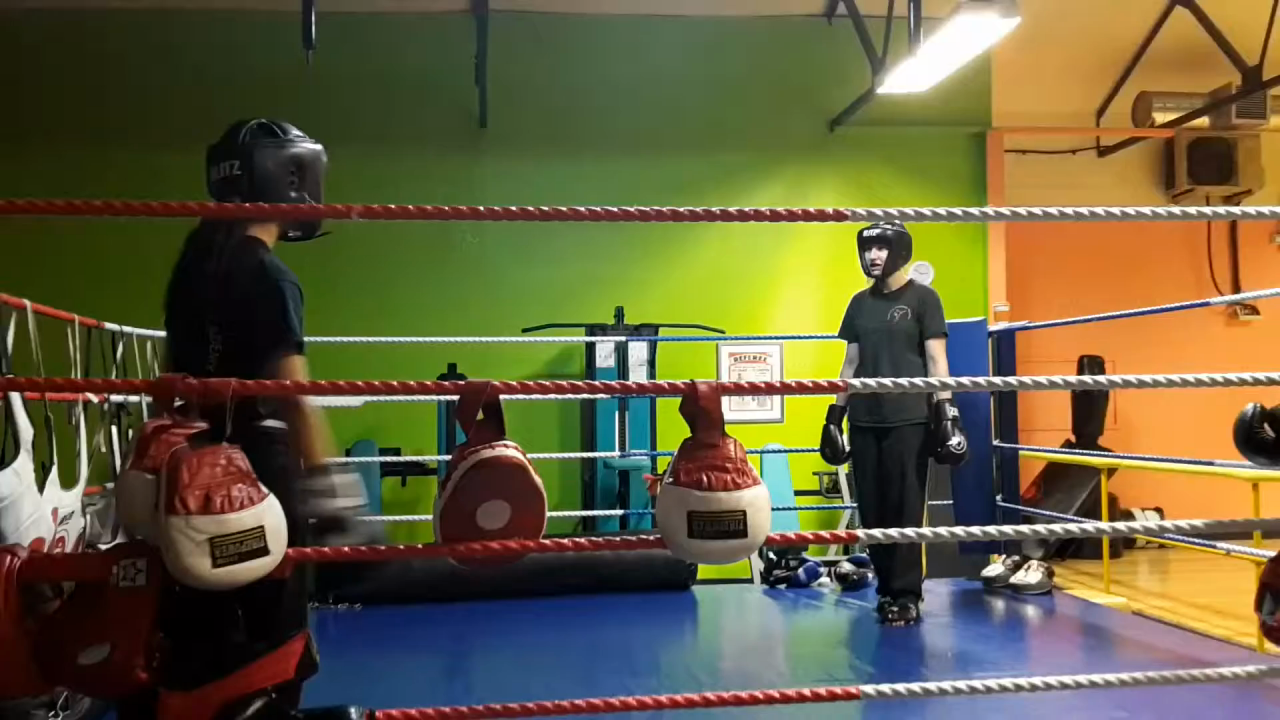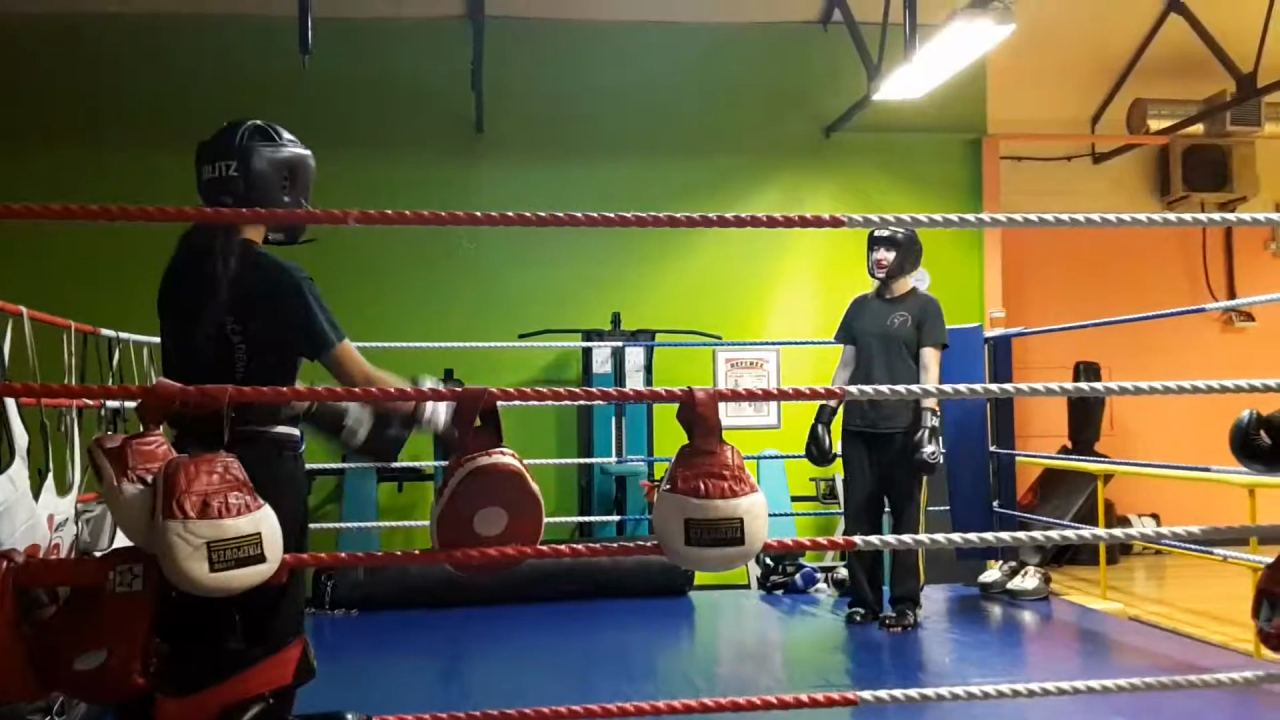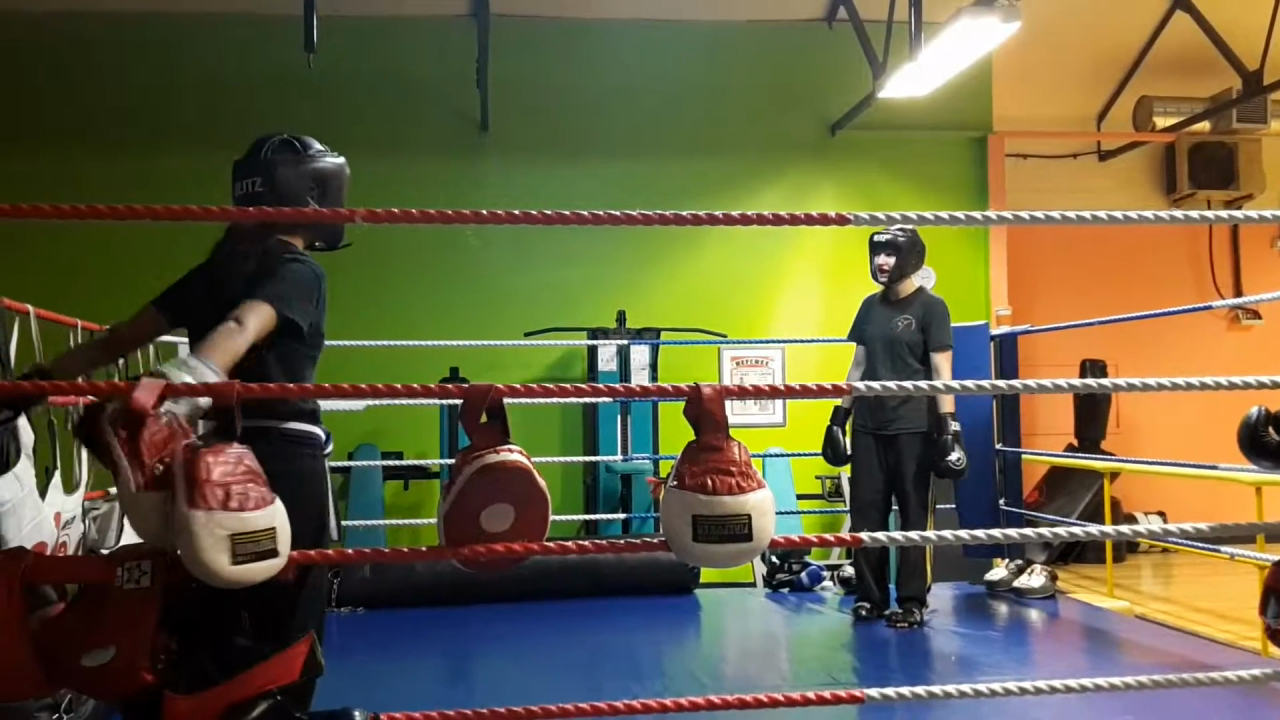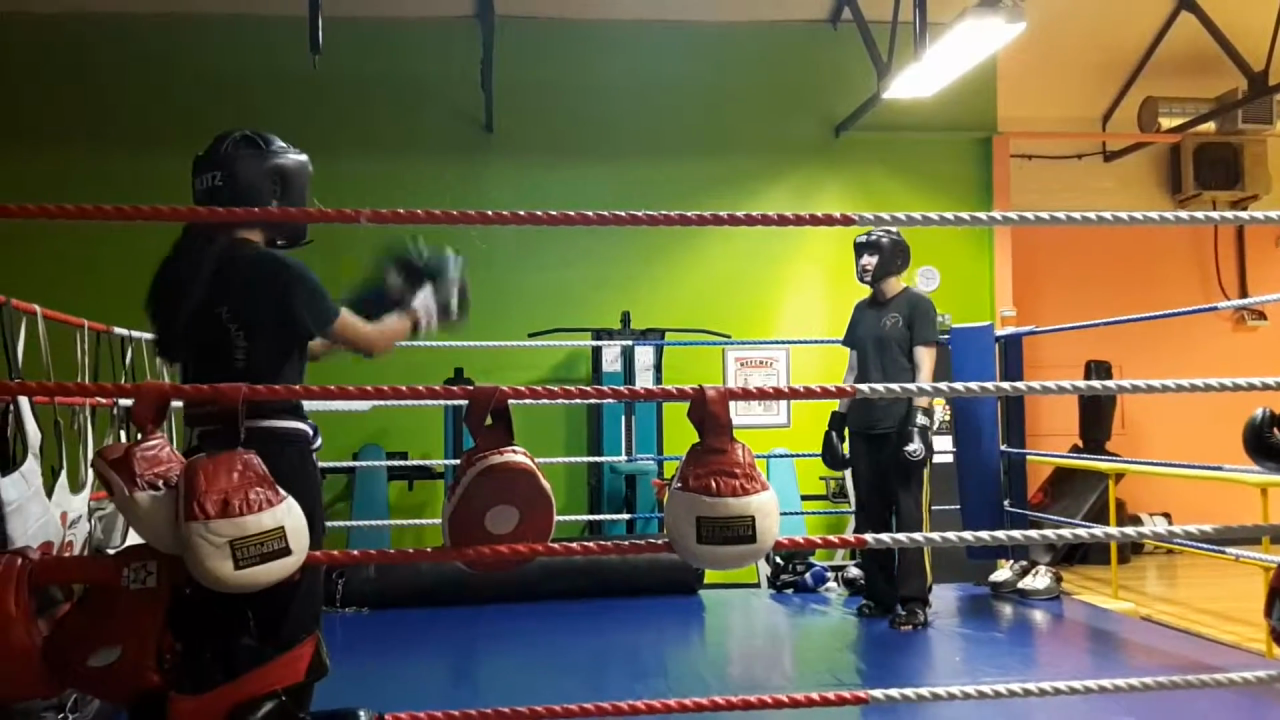
dt=0.5s
person 1, frame 1
left shoulder: (197, 264)
right shoulder: (267, 277)
right elbow: (295, 400)
right wrist: (329, 497)
right hip: (257, 460)
left knee: (196, 624)
right knee: (270, 626)
person 1, frame 2
left shoulder: (187, 268)
right shoulder: (275, 279)
right elbow: (355, 375)
left wrist: (336, 414)
right wrist: (428, 404)
right hip: (261, 465)
left knee: (194, 627)
right knee: (265, 627)
person 1, frame 3
left shoulder: (218, 269)
right shoulder: (298, 273)
left elbow: (122, 336)
right elbow: (239, 329)
left wrist: (28, 384)
right hip: (286, 458)
left knee: (212, 618)
right knee: (288, 625)
person 1, frame 4
left shoulder: (190, 274)
right shoulder: (273, 271)
right elbow: (366, 338)
left wrist: (375, 301)
right wrist: (425, 305)
left hip: (209, 458)
right hip: (274, 460)
left knee: (211, 618)
right knee: (284, 621)
person 2, frame 1
left shoulder: (922, 298)
right shoulder: (860, 302)
left elbow: (936, 360)
left wrist: (947, 412)
right wrist: (835, 415)
left hip: (909, 421)
right hip: (864, 421)
left knee: (906, 509)
right knee: (871, 509)
left ankle: (906, 595)
right ankle: (887, 588)
person 2, frame 2
left shoulder: (924, 306)
right shoulder: (860, 306)
left elbow: (929, 369)
left wrist: (928, 422)
right wrist: (824, 416)
left hip: (902, 428)
right hip: (858, 427)
left knee: (905, 517)
right knee: (859, 516)
left ankle: (905, 603)
right ankle: (864, 600)
person 2, frame 3
left shoulder: (930, 307)
right shoulder: (870, 306)
left elbow: (941, 372)
left wrist: (949, 429)
right wrist: (839, 417)
left hip: (913, 428)
right hip: (868, 426)
left knee: (914, 516)
right knee: (865, 514)
left ankle: (912, 602)
right ankle: (871, 598)
person 2, frame 4
left shoulder: (917, 305)
right shoulder: (862, 309)
left elbow: (924, 369)
left wrist: (919, 422)
right wrist: (837, 421)
left hip: (900, 426)
right hip: (864, 427)
left knee: (909, 514)
right knee: (869, 515)
left ankle: (914, 602)
right ankle: (880, 594)
